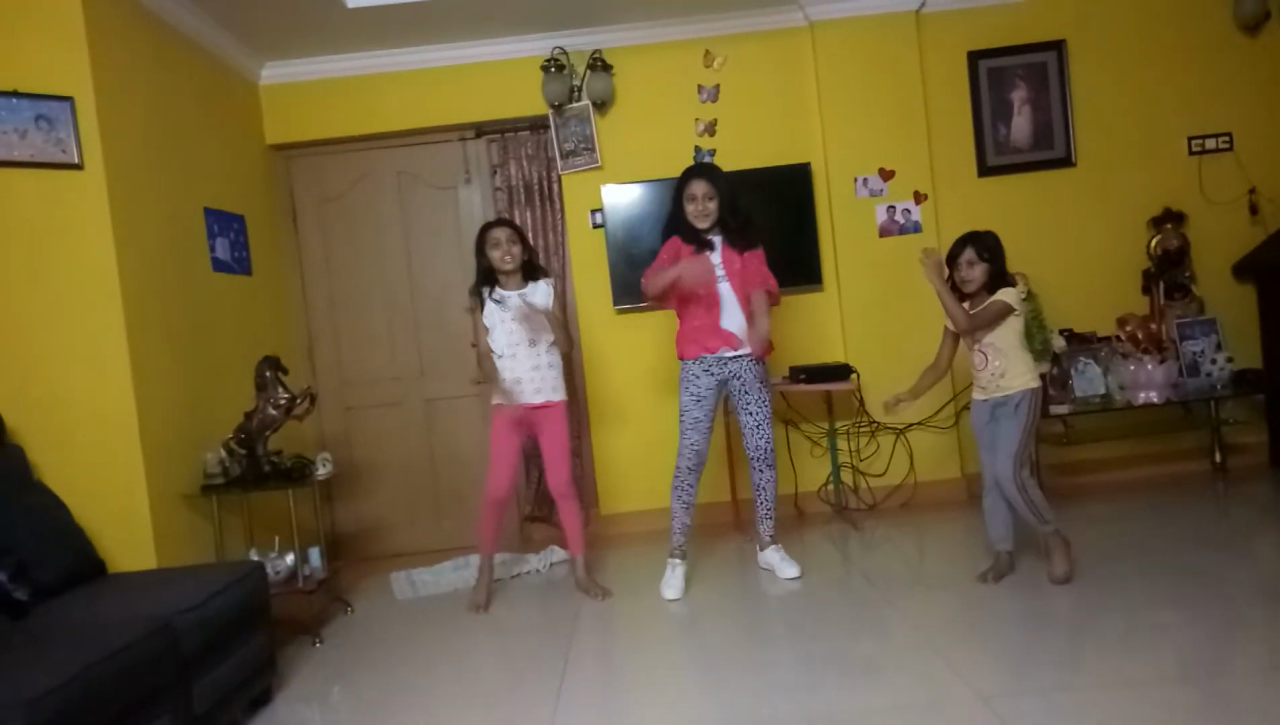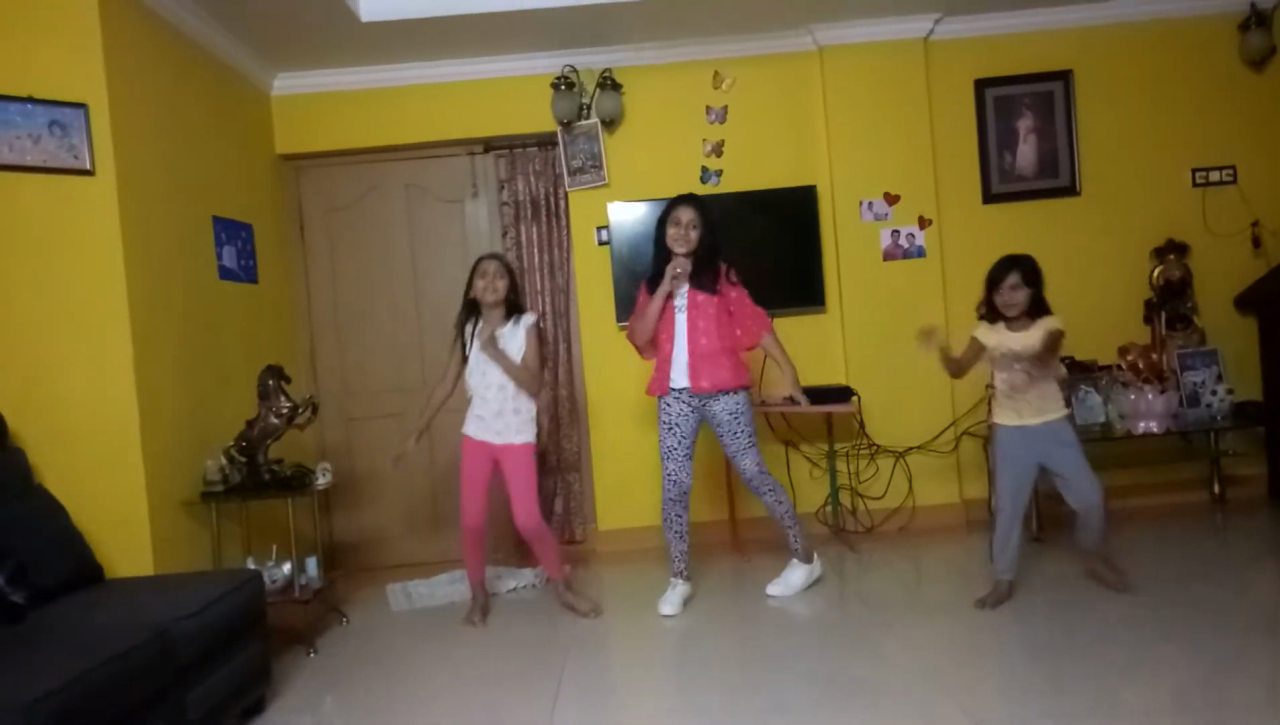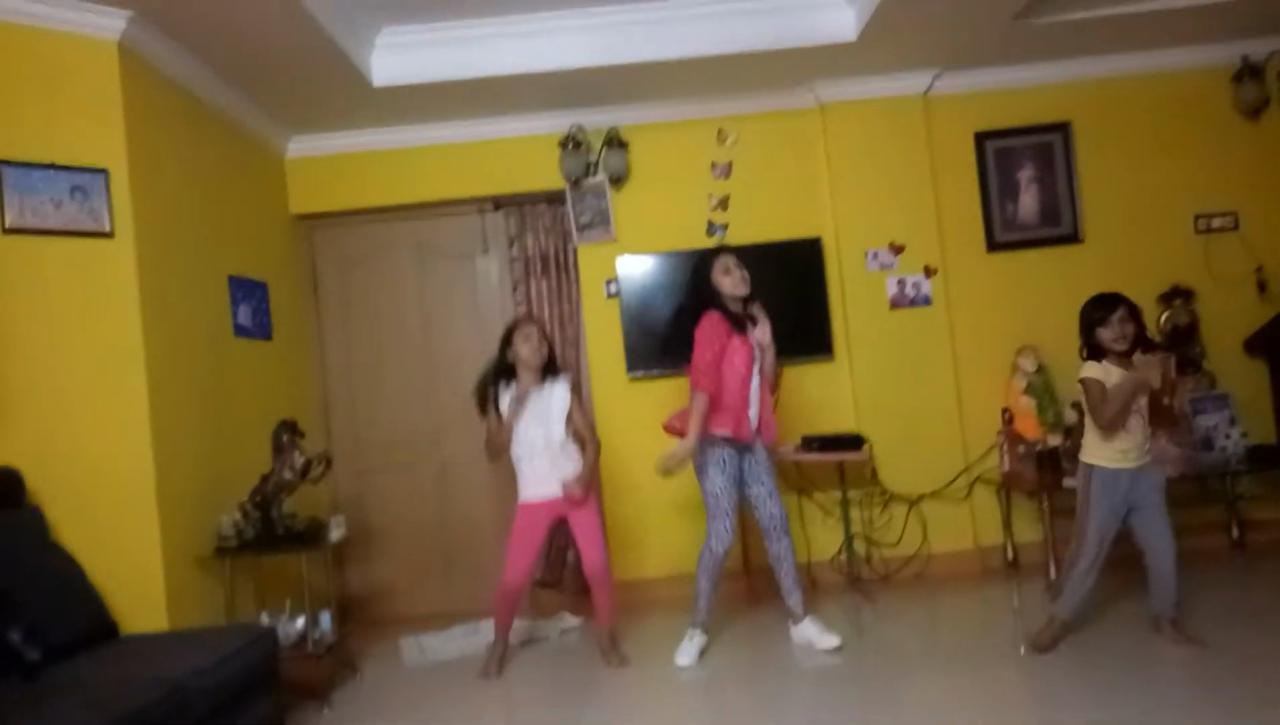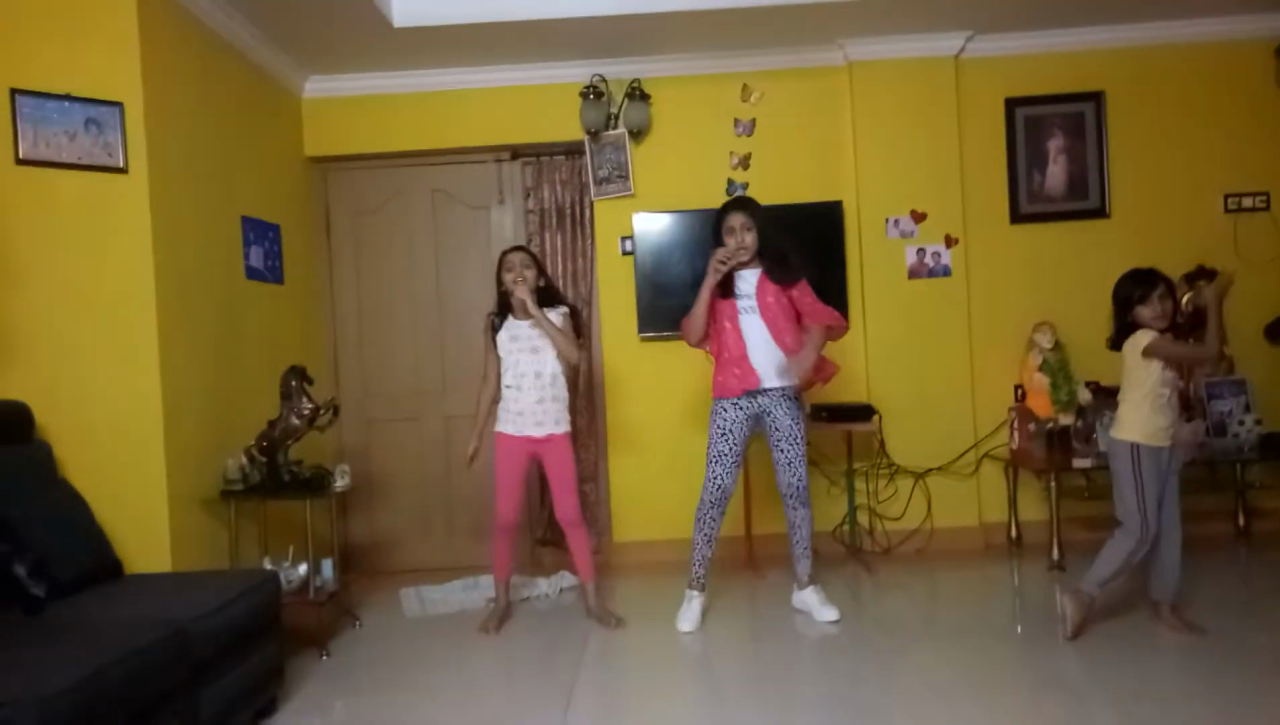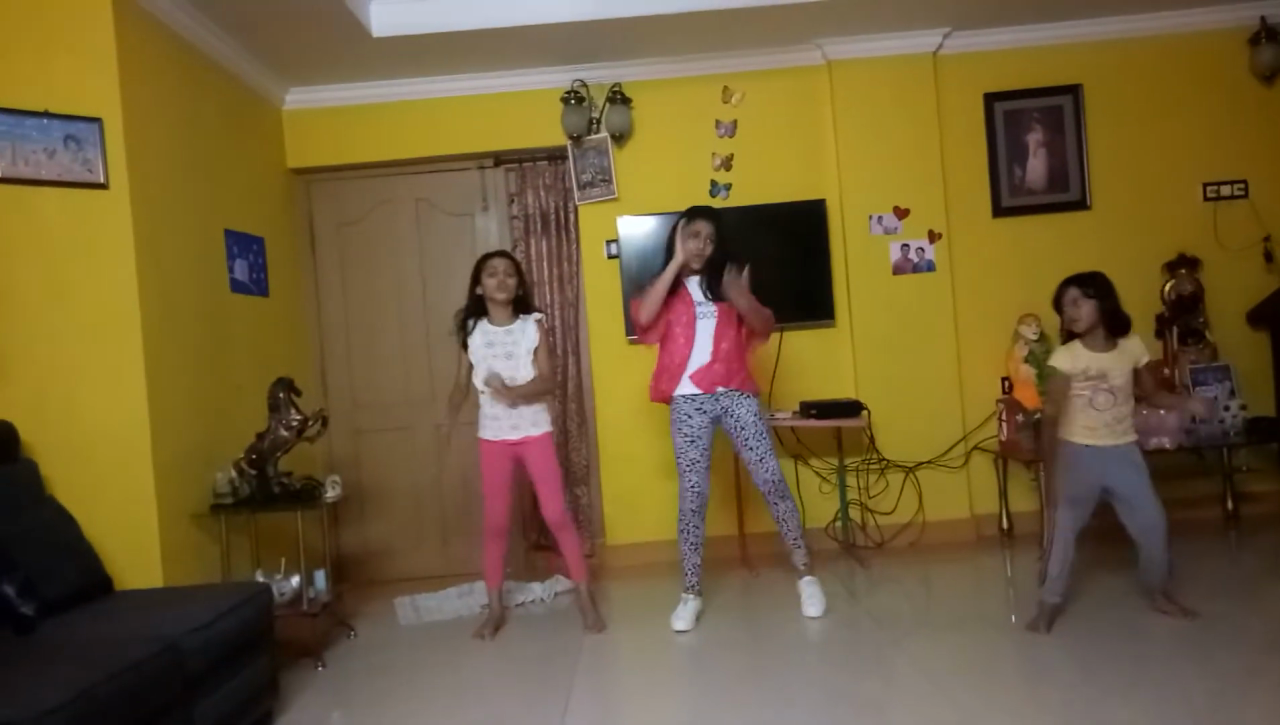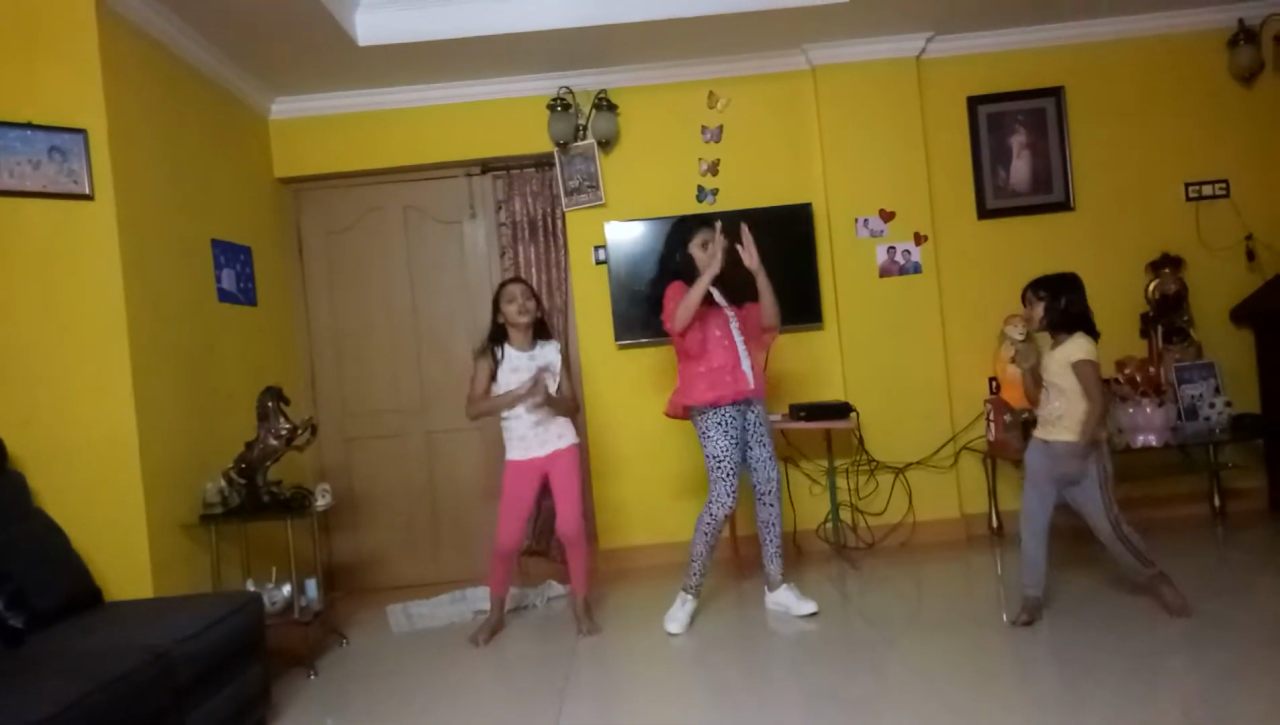
dt=0.4s
person 1, frame 1
left shoulder: (744, 243)
right shoulder: (678, 246)
left elbow: (763, 289)
right elbow: (650, 286)
left wrist: (760, 323)
right wrist: (680, 271)
left hip: (747, 359)
right hip: (700, 362)
left knee: (762, 450)
right knee: (690, 456)
left ankle: (768, 546)
right ankle: (677, 559)
person 1, frame 2
left shoulder: (720, 275)
right shoulder: (653, 283)
left elbow: (754, 322)
right elbow: (641, 341)
left wrist: (787, 367)
right wrist: (664, 289)
left hip: (723, 390)
right hip: (675, 396)
left knee: (753, 473)
right knee: (674, 487)
left ankle: (804, 557)
right ankle: (679, 580)
person 1, frame 3
left shoulder: (752, 326)
right shoulder: (712, 321)
left elbow: (767, 387)
right elbow: (703, 381)
left wrist: (767, 344)
right wrist: (690, 440)
left hip: (750, 441)
right hip: (717, 441)
left knee: (776, 523)
right knee: (721, 535)
left ankle: (800, 620)
right ankle: (697, 629)
person 1, frame 4
left shoulder: (784, 276)
right shoulder: (718, 280)
left elbow: (829, 323)
right elbow: (692, 336)
left wrist: (809, 350)
right wrist: (710, 282)
left hip: (783, 393)
right hip: (733, 397)
left knee: (795, 488)
right knee: (716, 489)
left ankle: (804, 586)
right ankle: (695, 591)
person 1, frame 5
left shoulder: (726, 284)
right shoulder: (669, 289)
left elbow: (762, 326)
right elbow: (642, 317)
left wrist: (745, 301)
right wrist: (675, 263)
left hip: (736, 395)
right hip: (688, 401)
left knee: (772, 481)
right knee: (692, 497)
left ankle: (806, 573)
right ankle: (690, 594)
person 1, frame 6
left shoulder: (729, 293)
right shoulder: (678, 290)
left elbow: (769, 324)
right elbow: (676, 322)
left wrist: (757, 271)
right wrist: (709, 271)
left hip: (749, 401)
right hip: (714, 405)
left knee: (768, 488)
right knee: (724, 499)
left ankle: (776, 587)
right ankle: (689, 592)
person 2, frame 1
left shoulder: (544, 288)
right shoulder: (482, 299)
left elbow: (564, 342)
right elbow: (484, 356)
left wrist: (543, 320)
right wrist: (504, 391)
left hip: (551, 401)
right hip: (509, 404)
left knee: (563, 486)
right knee: (497, 490)
left ankle: (581, 571)
right ankle: (484, 573)
person 2, frame 2
left shoulder: (525, 326)
right shoulder: (466, 331)
left elbow: (533, 385)
right elbow: (448, 384)
left wrist: (495, 352)
right wrist: (417, 432)
left hip: (518, 438)
right hip: (475, 438)
left knee: (528, 520)
right knee: (472, 523)
left ankle: (563, 587)
right ankle: (478, 595)
person 2, frame 3
left shoulder: (563, 389)
right shoulder: (500, 395)
left elbow: (590, 440)
right elbow: (494, 451)
left wrist: (584, 477)
right wrist: (513, 414)
left hip: (575, 491)
right hip: (534, 498)
left knee: (597, 566)
right knee: (514, 579)
left ankle: (607, 638)
right ankle: (500, 643)
person 2, frame 4
left shoulder: (557, 316)
right shoulder: (496, 326)
left elbow: (574, 356)
right elbow: (490, 384)
left wrist: (537, 314)
right wrist: (475, 434)
left hip: (555, 431)
right hip: (510, 433)
left knee: (569, 514)
right knee: (506, 518)
left ankle: (592, 598)
right ankle: (501, 600)
person 2, frame 5
left shoulder: (533, 324)
right shoulder: (471, 331)
left elbow: (547, 381)
right elbow: (462, 385)
left wrist: (514, 393)
right wrist: (452, 408)
left hip: (536, 433)
right hip: (492, 438)
left knee: (557, 514)
right knee: (494, 523)
left ankle: (585, 598)
right ankle: (495, 607)
person 2, frame 6
left shoulder: (552, 349)
right shoulder: (492, 354)
left elbow: (572, 405)
right elbow: (474, 409)
left wrist: (550, 401)
right wrist: (521, 393)
left hip: (562, 447)
right hip: (521, 456)
left knee: (571, 530)
right knee: (507, 542)
left ankle: (580, 606)
right ankle: (495, 612)
person 3, frame 1
left shoulder: (1007, 297)
right shoulder: (958, 311)
left elbow: (969, 325)
right elbow: (941, 365)
left wrist: (937, 282)
right wrist: (908, 395)
left hip: (1019, 396)
right hip: (983, 403)
left knee: (1008, 471)
right knee: (991, 480)
left ankle: (1052, 536)
right ankle: (1003, 553)
person 3, frame 2
left shoulder: (1048, 327)
right shoulder: (987, 332)
left elbow: (1044, 354)
right elbow: (958, 369)
left wrist: (1016, 358)
right wrist: (941, 349)
left hip: (1053, 427)
right hip: (1010, 432)
left knee: (1089, 496)
right knee: (1008, 507)
left ankle: (1094, 554)
right ankle: (1003, 579)
person 3, frame 3
left shoulder: (1145, 368)
right shoulder: (1093, 372)
left elbow: (1160, 409)
right elbow: (1106, 421)
right wrist: (1134, 381)
left hip: (1143, 472)
right hip: (1102, 473)
left knee: (1163, 549)
right knee: (1089, 549)
left ankle: (1166, 619)
right ankle: (1060, 618)
person 3, frame 4
left shoulder: (1158, 344)
right shoulder: (1143, 340)
right elbow: (1209, 352)
right wrist: (1213, 302)
left hip: (1162, 449)
right hip: (1136, 448)
left knee: (1170, 531)
right knee: (1140, 530)
left ankle: (1165, 604)
right ankle: (1083, 593)
person 3, frame 5
left shoulder: (1132, 348)
right shoulder: (1064, 356)
left elbow: (1151, 393)
right elbow: (1053, 415)
left wrist: (1184, 402)
right wrist: (1052, 468)
left hip: (1123, 451)
right hip: (1078, 452)
left knee: (1151, 525)
right knee: (1064, 530)
left ankle: (1158, 592)
right ankle: (1050, 602)
person 3, frame 6
left shoulder: (1079, 346)
right shoulder: (1048, 348)
left elbow: (1098, 404)
left wrist: (1079, 454)
right wrist: (1027, 369)
left hip: (1079, 450)
right hip: (1043, 450)
left knee: (1106, 524)
right knee: (1031, 524)
left ankle: (1155, 579)
right ankle: (1032, 597)
